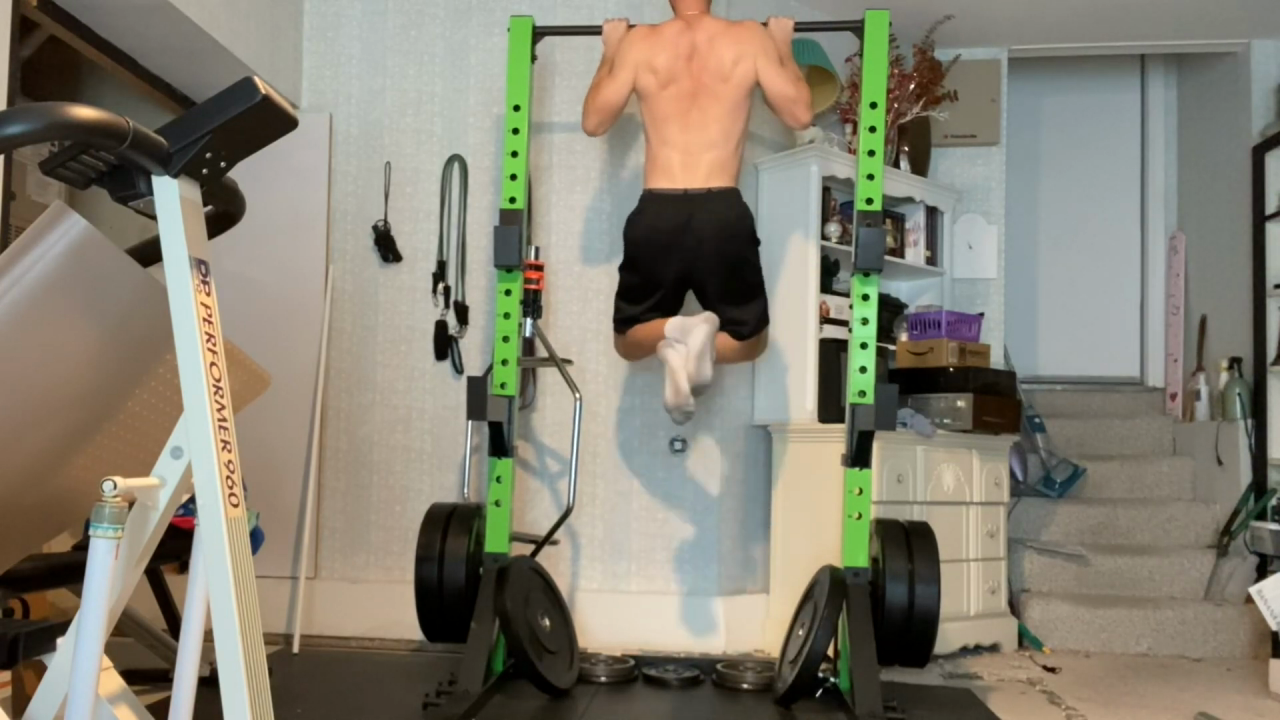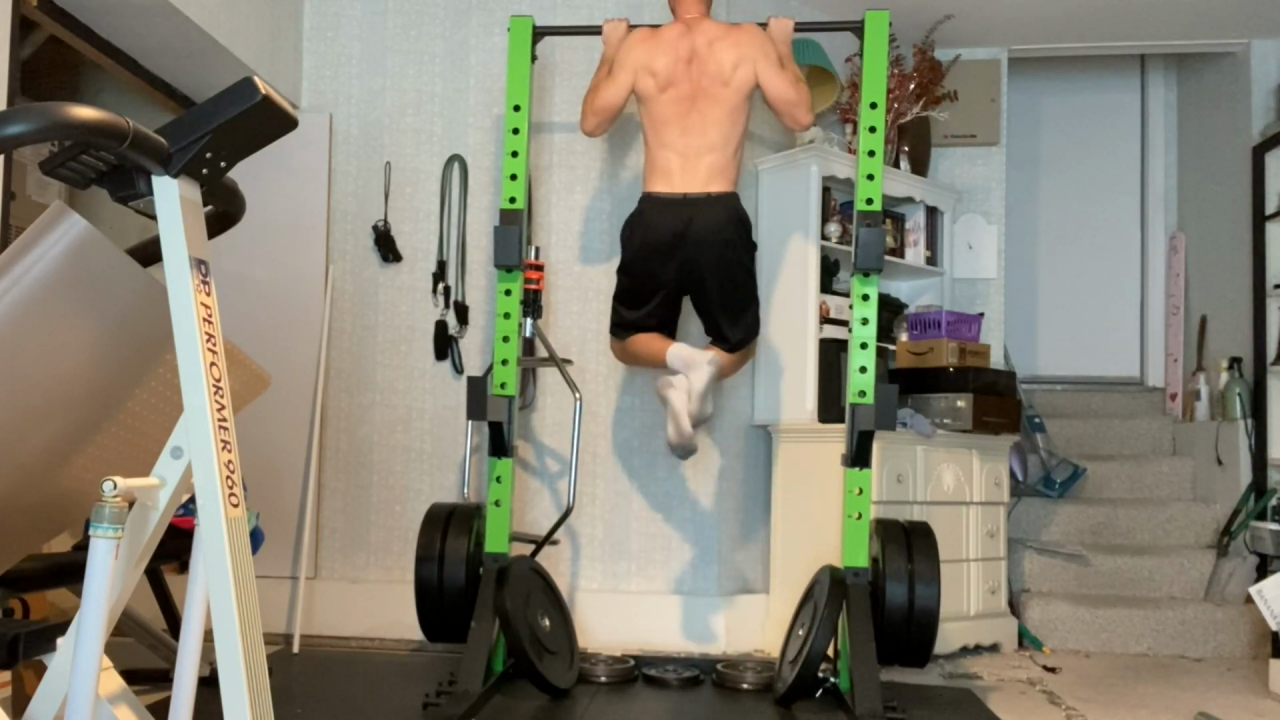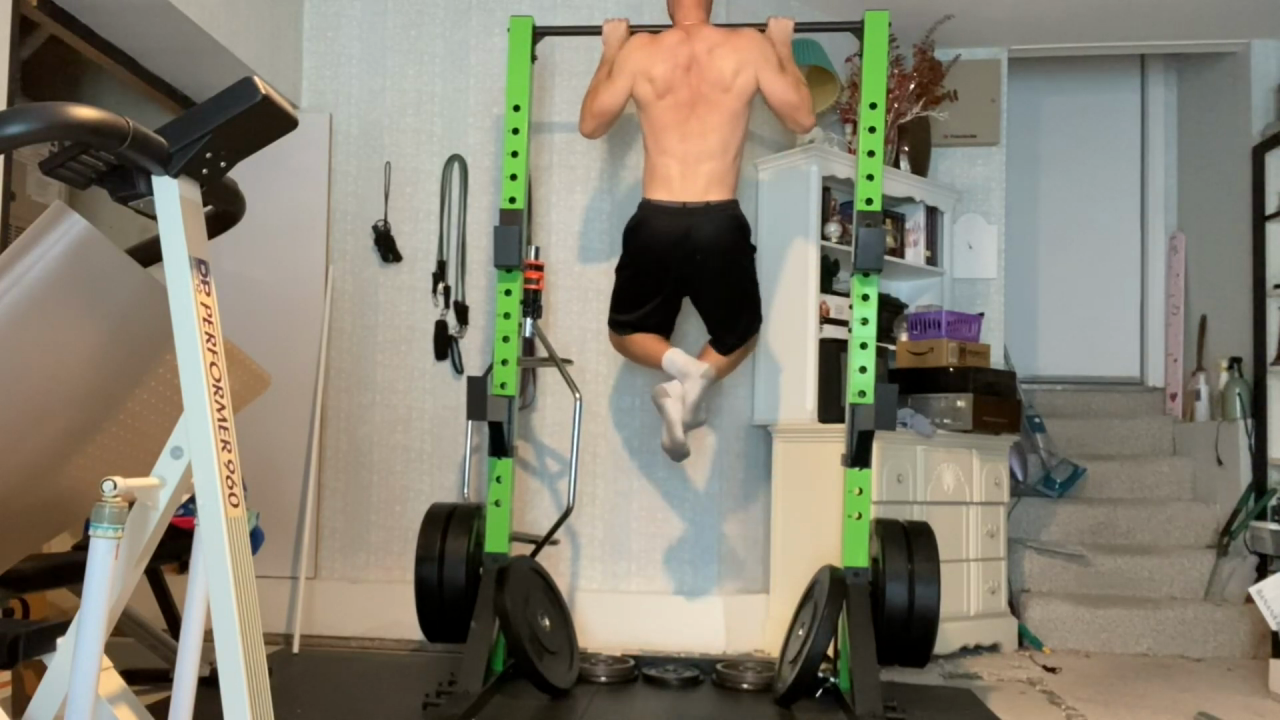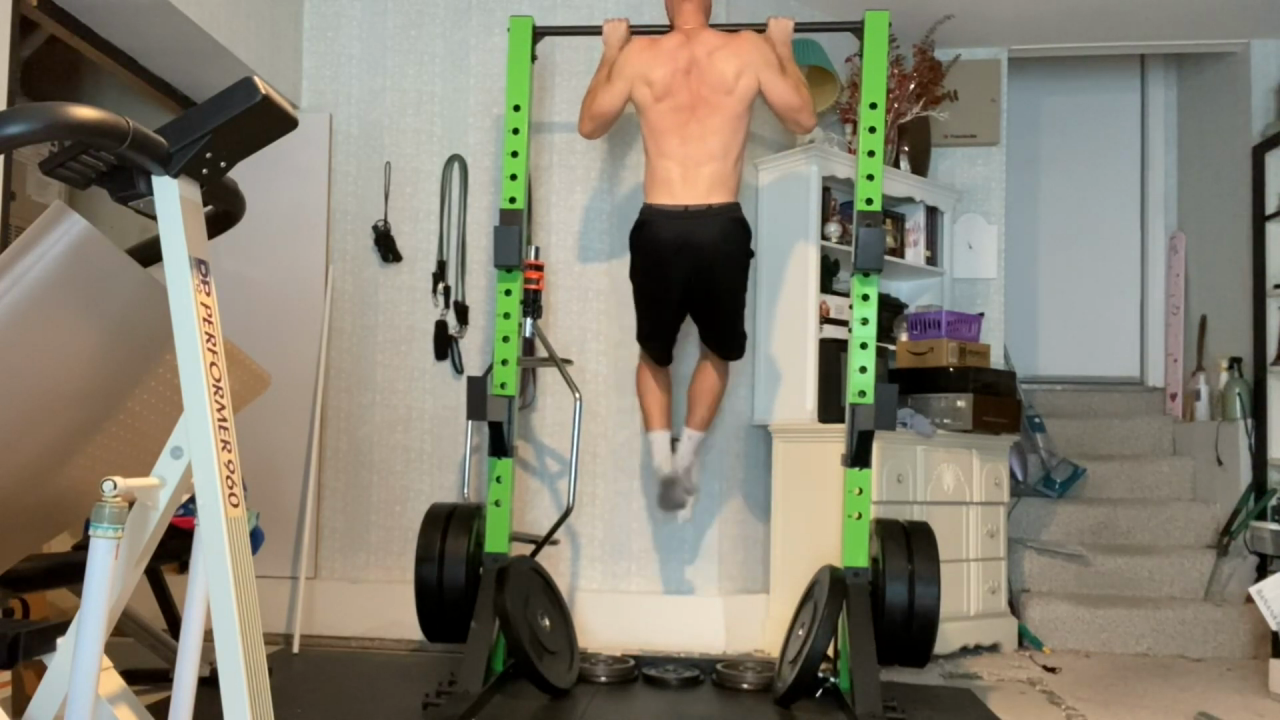
dt=0.4s
person 1, frame 1
left shoulder: (639, 42)
right shoulder: (749, 37)
left elbow: (594, 121)
right elbow: (800, 114)
left wrist: (610, 51)
right wrist: (782, 47)
left hip: (656, 215)
right hip: (722, 214)
left knee: (631, 341)
right knee: (748, 340)
left ankle: (676, 333)
right ankle: (699, 344)
person 1, frame 2
left shoulder: (639, 44)
right shoulder: (748, 40)
left elbow: (592, 123)
right elbow: (801, 116)
left wrist: (610, 51)
right wrist: (783, 48)
left hip: (655, 219)
right hip: (720, 219)
left knee: (627, 341)
right knee: (737, 342)
left ankle: (683, 359)
right ankle: (702, 372)
person 1, frame 3
left shoulder: (638, 50)
right shoulder: (748, 46)
left elbow: (591, 125)
right elbow: (802, 119)
left wrist: (610, 52)
right wrist: (783, 48)
left hip: (655, 223)
right hip: (719, 224)
left knee: (626, 331)
right knee: (739, 334)
left ankle: (681, 367)
right ankle: (694, 384)
person 1, frame 4
left shoulder: (638, 54)
right shoulder: (749, 49)
left elbow: (589, 125)
right elbow: (803, 120)
left wrist: (610, 53)
right wrist: (783, 49)
left hip: (658, 228)
right hip: (721, 227)
left knee: (654, 353)
right knee: (717, 352)
left ankle: (660, 452)
right ankle: (688, 449)
